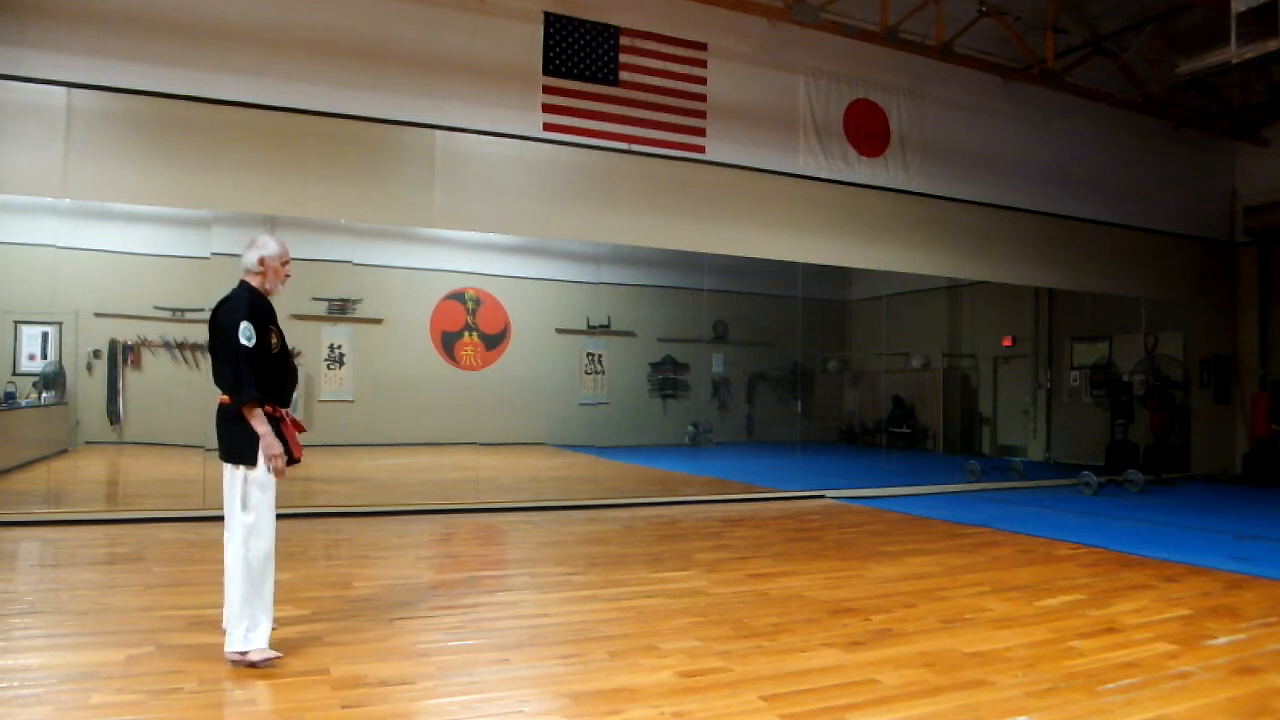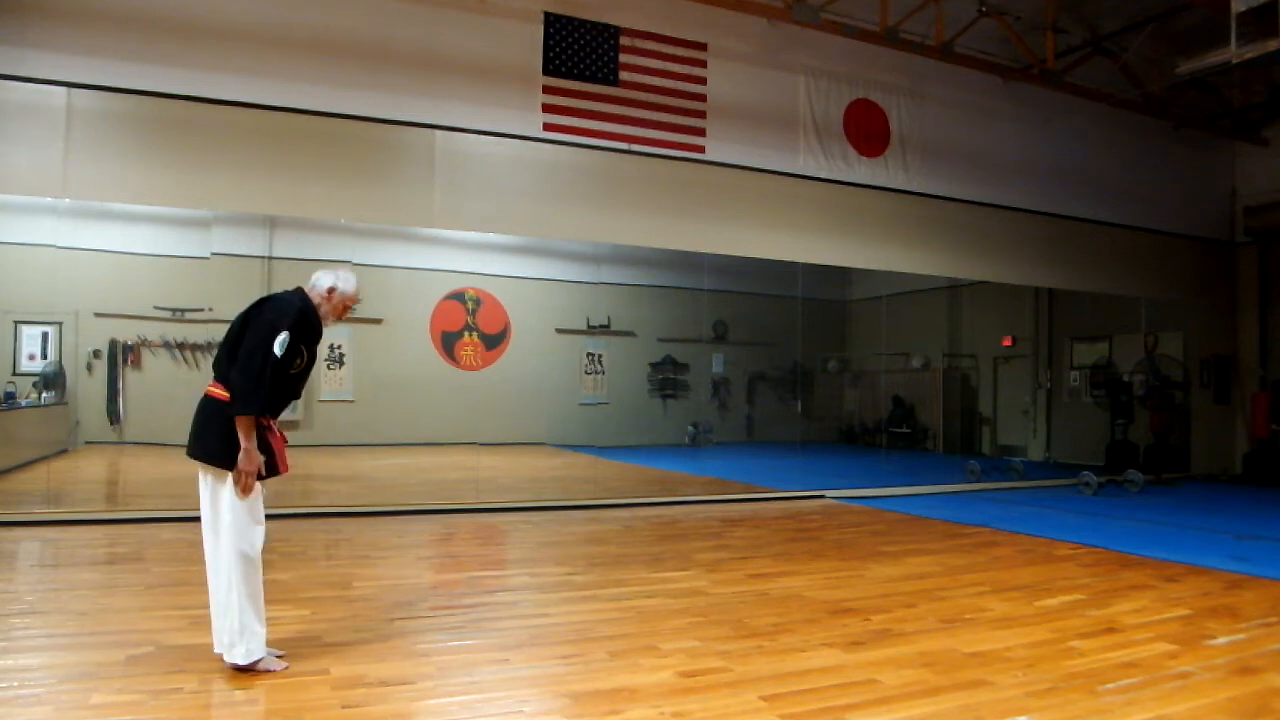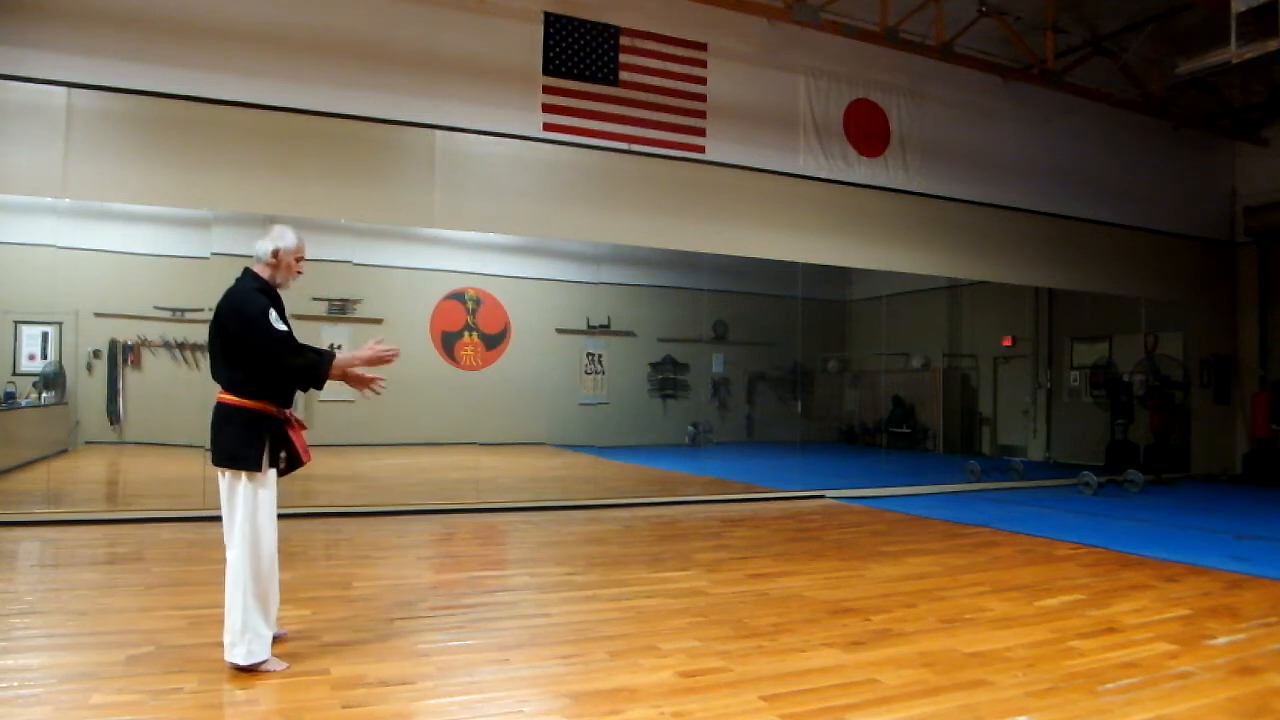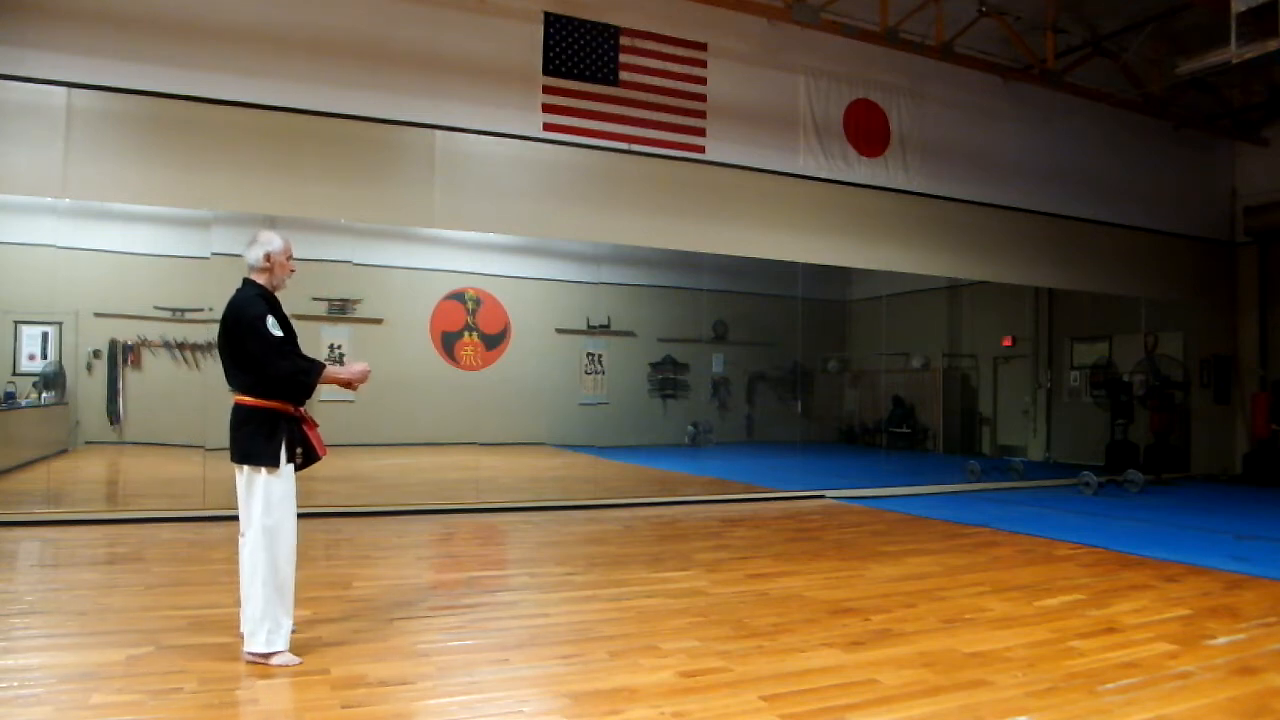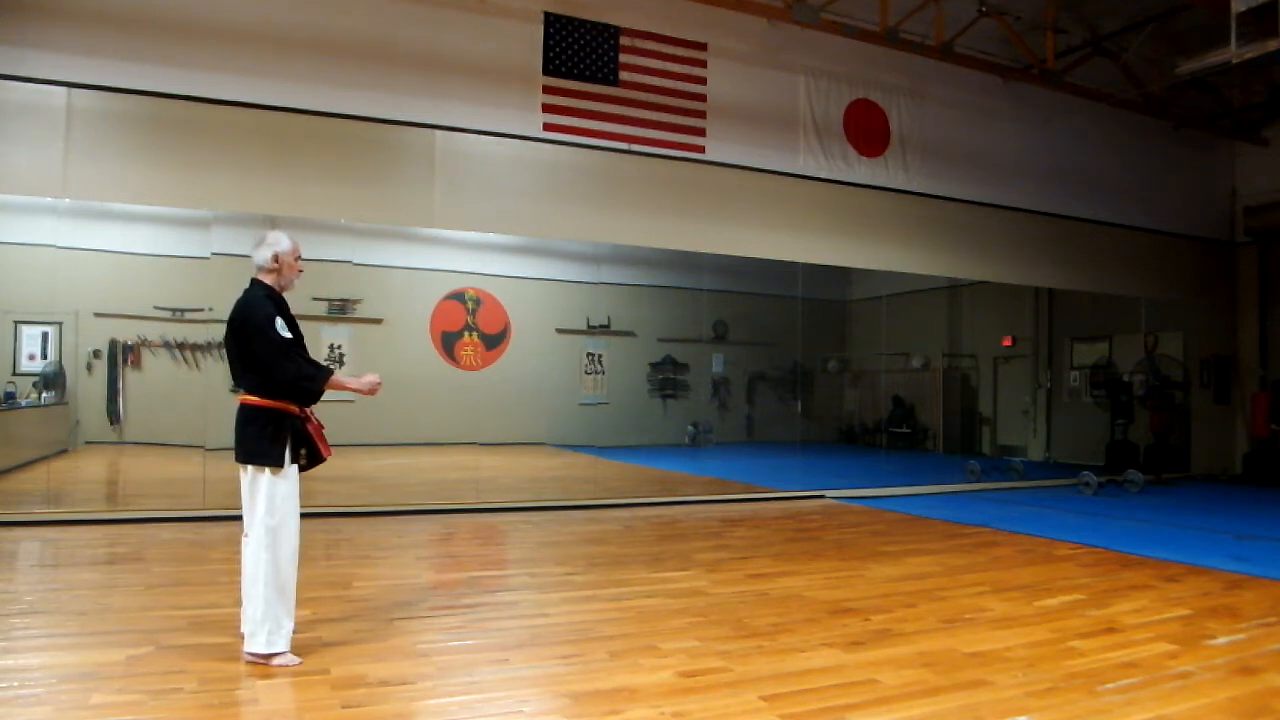
dt=1s
person 1, frame 1
left shoulder: (256, 306)
right shoulder: (239, 307)
right elbow: (239, 381)
left wrist: (280, 422)
right wrist: (267, 434)
left hip: (257, 429)
right hip: (248, 431)
left knee: (247, 527)
right knee: (252, 530)
left ankle: (240, 618)
right ankle: (244, 640)
person 1, frame 2
left shoulder: (298, 316)
right shoulder: (285, 313)
right elbow: (248, 380)
left wrist: (255, 441)
right wrist: (248, 448)
left hip: (230, 430)
right hip: (229, 430)
left knee: (234, 537)
right knee: (237, 538)
left ankle: (241, 640)
right ankle: (244, 648)
person 1, frame 3
left shoulder: (254, 297)
right shoulder: (249, 300)
left elbow: (286, 359)
right elbow: (292, 358)
left wrist: (348, 375)
right wrist: (357, 359)
left hip: (252, 426)
right hip: (247, 429)
left knee: (258, 533)
right knee: (250, 536)
left ankle: (257, 625)
right ankle: (247, 648)
person 1, frame 4
left shoulder: (255, 303)
right shoulder: (252, 306)
left elbow: (280, 365)
right elbow: (286, 366)
left wrist: (334, 376)
right wrist: (342, 374)
left hip: (263, 426)
right hip: (264, 429)
left knee: (262, 528)
right knee: (269, 531)
left ankle: (261, 625)
right ankle: (263, 640)
person 1, frame 5
left shoulder: (260, 304)
right shoulder: (260, 307)
left elbow: (285, 368)
right elbow: (293, 368)
left wrist: (342, 381)
right wrist: (354, 384)
left hip: (266, 426)
right hip: (268, 430)
left knee: (265, 528)
right knee: (272, 530)
left ankle: (262, 626)
right ankle: (264, 640)
